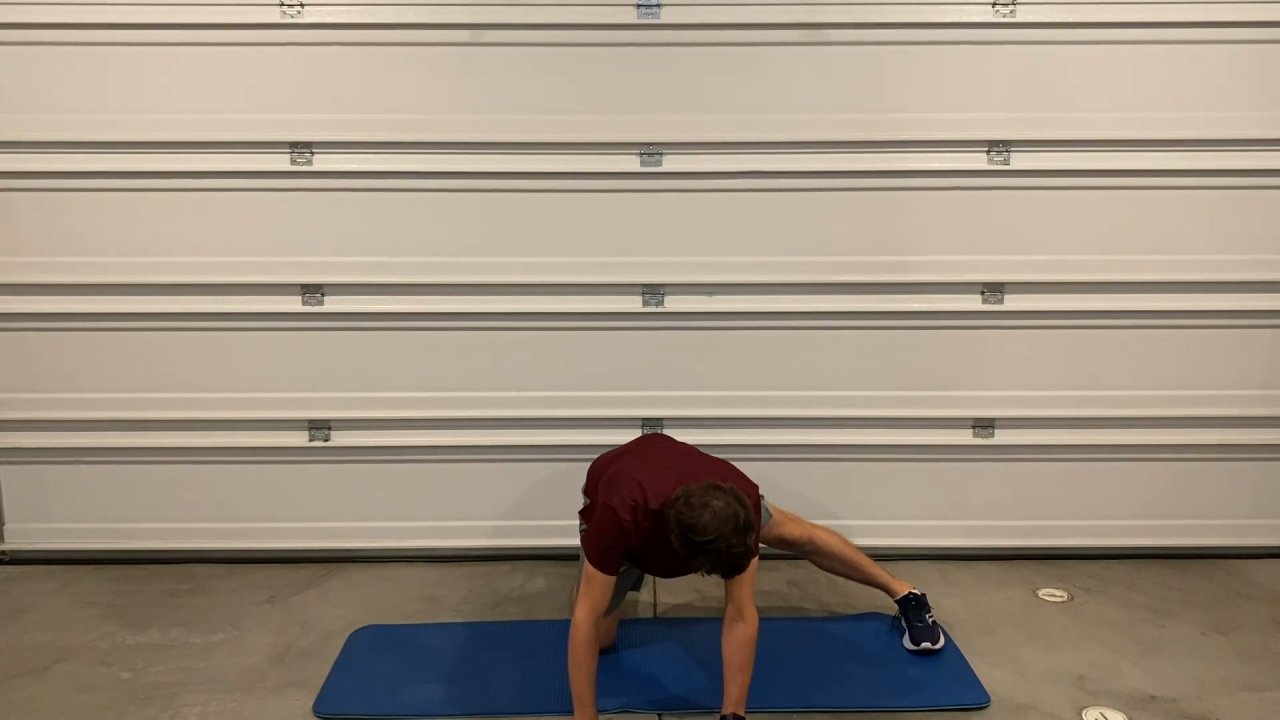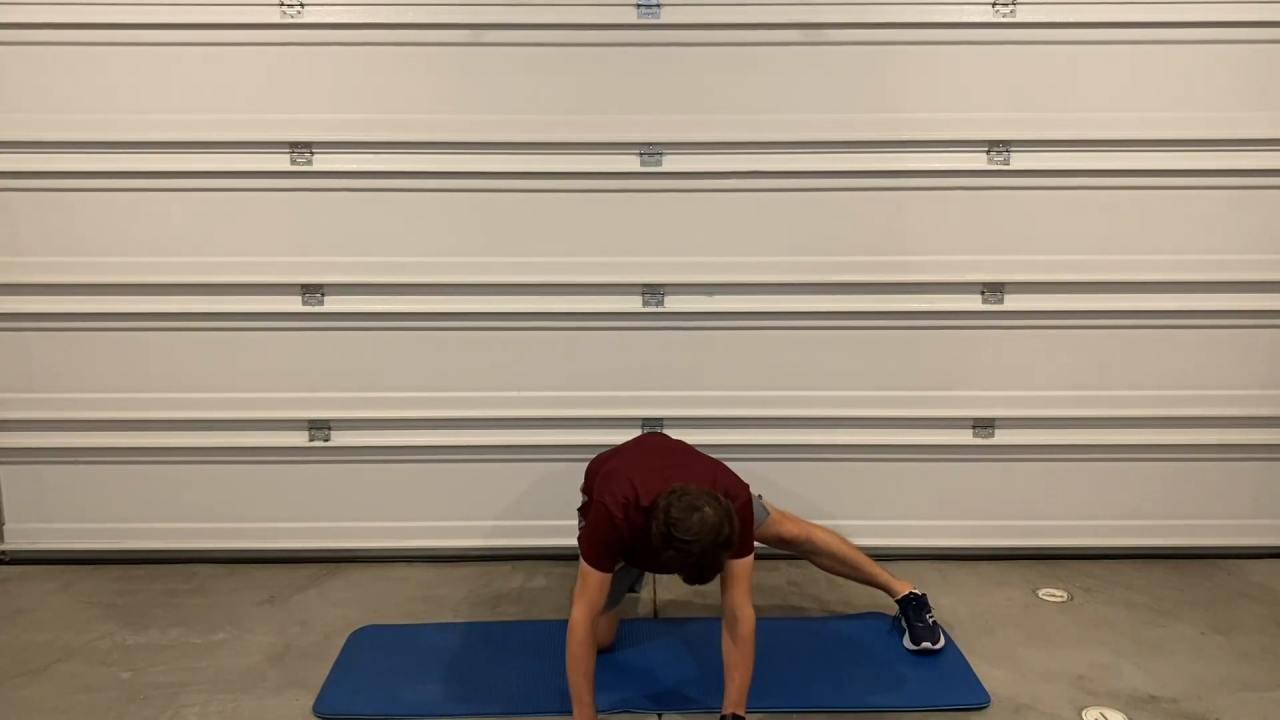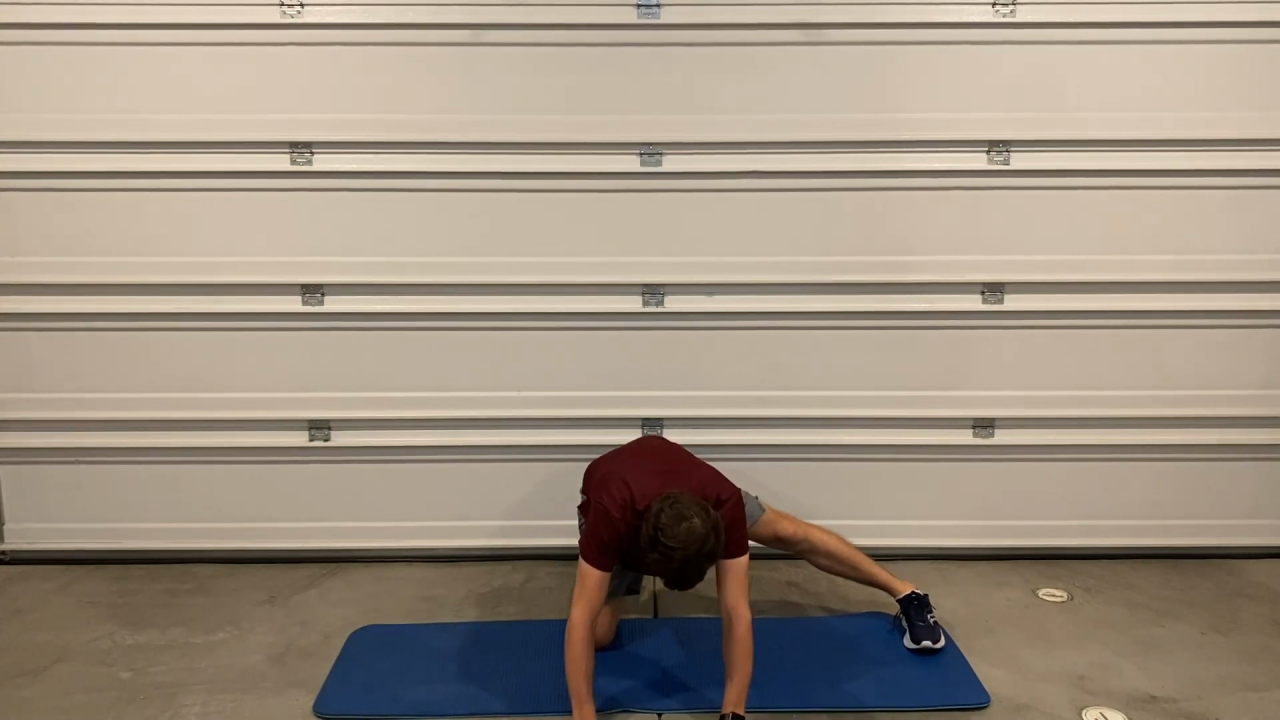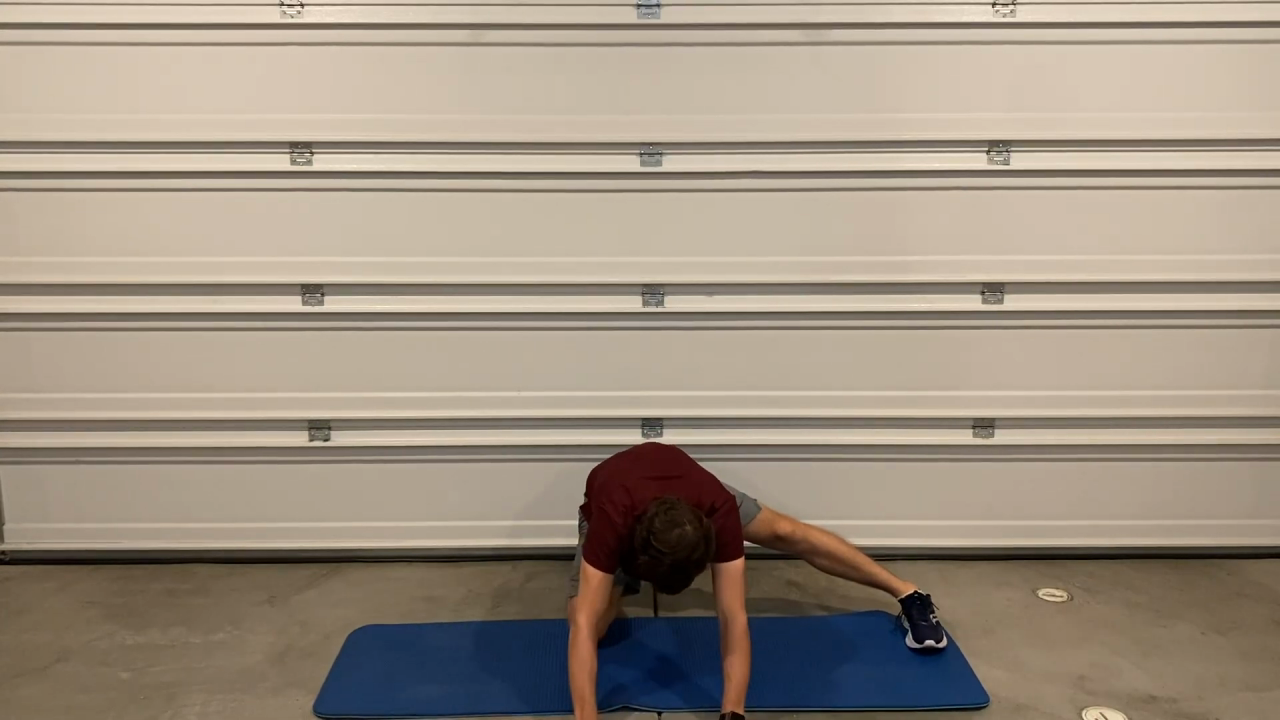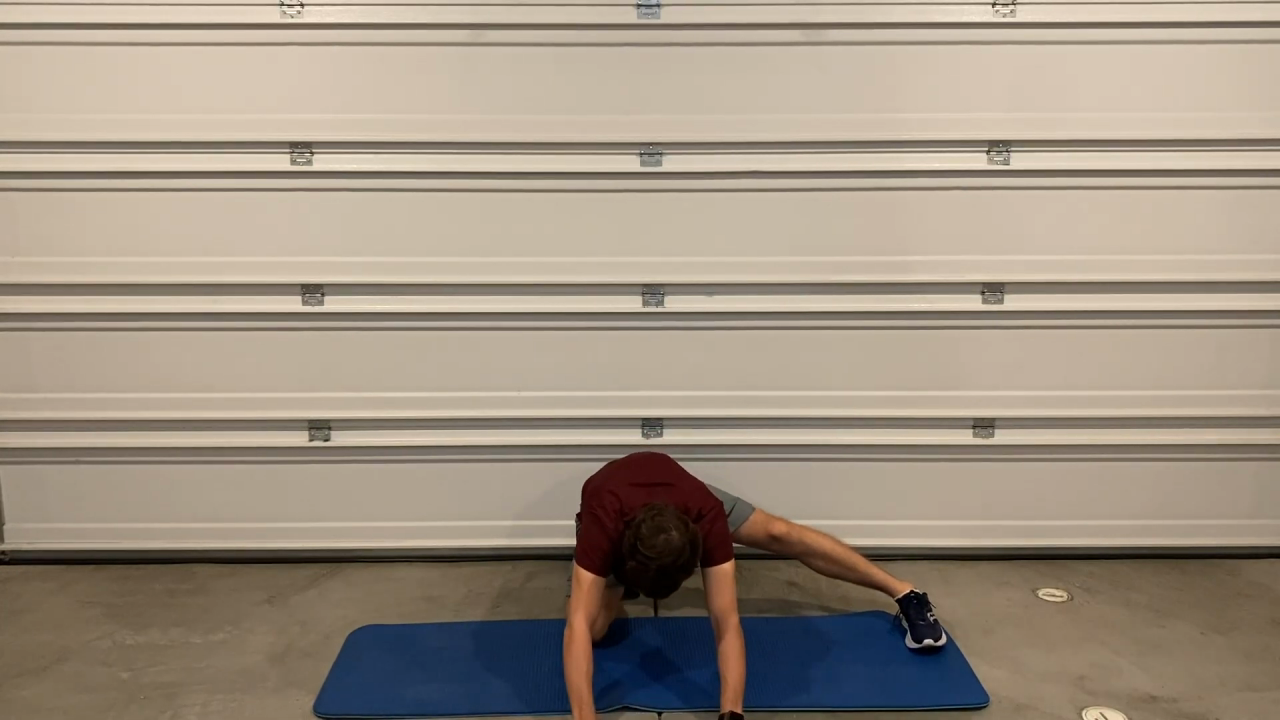
dt=0.4s
person 1, frame 1
left shoulder: (739, 501)
right shoulder: (620, 515)
left elbow: (740, 615)
right elbow: (585, 621)
left hip: (678, 470)
right hip: (612, 488)
left knee: (792, 534)
right knee: (599, 635)
left ankle: (903, 593)
right ankle: (610, 576)
person 1, frame 2
left shoulder: (731, 499)
right shoulder: (614, 511)
left elbow: (737, 612)
right elbow: (582, 620)
left hip: (681, 475)
right hip: (616, 496)
left knee: (789, 533)
right knee: (599, 636)
left ankle: (904, 594)
right ankle: (624, 572)
person 1, frame 3
left shoulder: (723, 503)
right shoulder: (612, 513)
left elbow: (736, 614)
right elbow: (581, 621)
left hip: (681, 481)
right hip: (617, 500)
left knee: (786, 533)
right knee: (599, 633)
left ankle: (905, 593)
right ankle: (624, 574)
person 1, frame 4
left shoulder: (716, 510)
right shoulder: (613, 518)
left elbow: (733, 616)
right elbow: (584, 625)
left hip: (673, 475)
right hip: (611, 498)
left knee: (784, 532)
right knee: (589, 619)
left ankle: (907, 593)
right ankle: (621, 580)
person 1, frame 5
left shoulder: (706, 515)
right shoulder: (604, 523)
left elbow: (726, 621)
right elbow: (579, 625)
left hip: (668, 482)
right hip: (613, 506)
left knee: (779, 534)
right knee: (592, 625)
left ankle: (904, 593)
right ankle: (619, 584)
